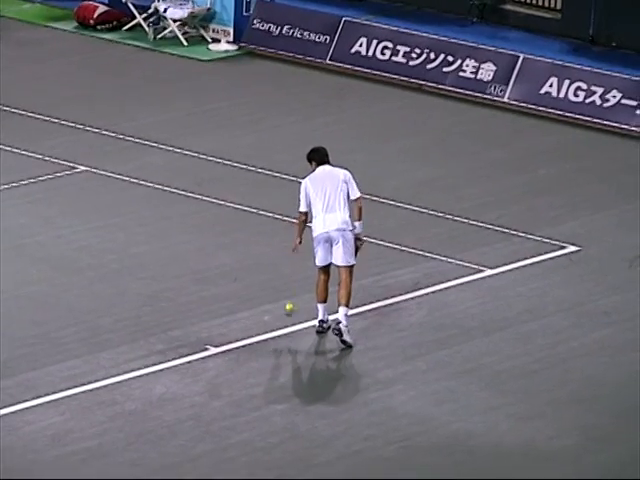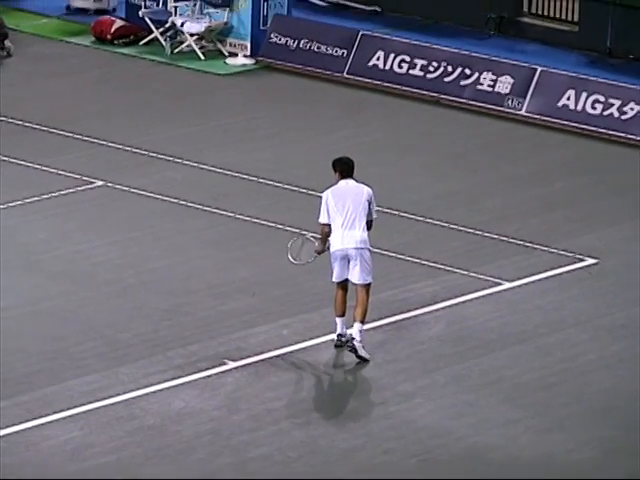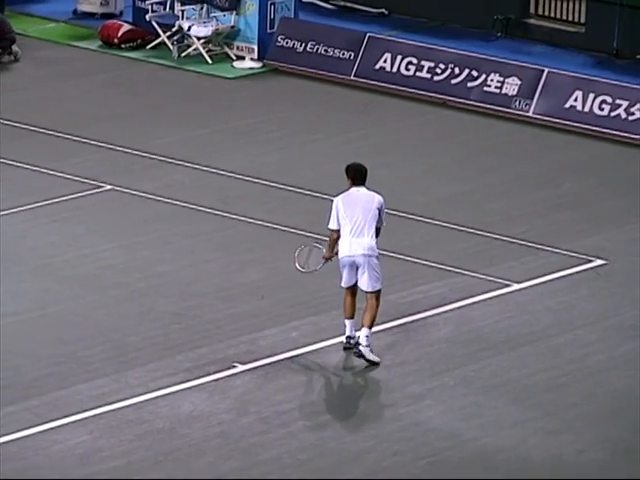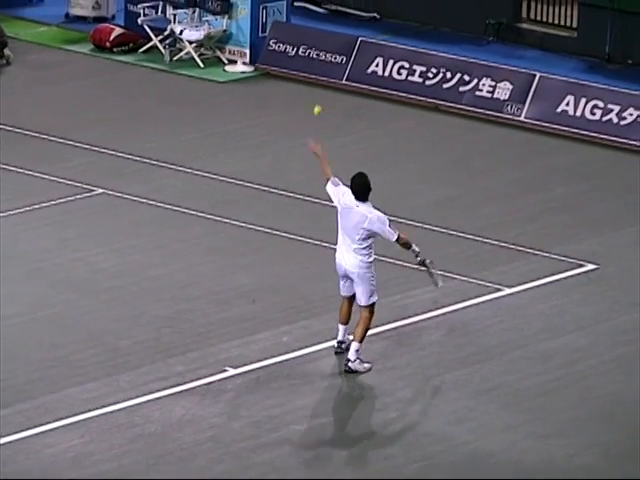
dt=1s
person 1, frame 1
left shoulder: (307, 181)
right shoulder: (343, 174)
left elbow: (303, 216)
right elbow: (357, 204)
left wrist: (298, 237)
right wrist: (358, 231)
left hip: (320, 230)
right hip: (342, 228)
left knee: (323, 273)
right knee: (345, 275)
left ankle: (322, 320)
right ankle: (341, 322)
person 1, frame 2
left shoulder: (329, 194)
right shoulder: (366, 191)
left elbow: (325, 228)
left wrist: (322, 245)
left hip: (338, 246)
right hip: (359, 245)
left knee: (340, 287)
right knee: (362, 291)
left ankle: (340, 334)
right ankle: (356, 337)
person 1, frame 3
left shoulder: (340, 200)
right shoulder: (377, 199)
left elbow: (335, 234)
left wrist: (329, 251)
left hip: (346, 252)
right hip: (367, 252)
left knee: (349, 291)
right knee: (373, 298)
left ankle: (349, 337)
right ankle: (363, 343)
person 1, frame 4
left shoulder: (343, 198)
right shoulder: (375, 217)
left elbow: (330, 177)
right elbow: (397, 238)
left wrist: (320, 154)
right wrist: (415, 251)
left hip: (341, 262)
right hip: (360, 266)
left knee: (347, 300)
right knee: (367, 312)
left ankle: (340, 341)
right ankle: (352, 358)
